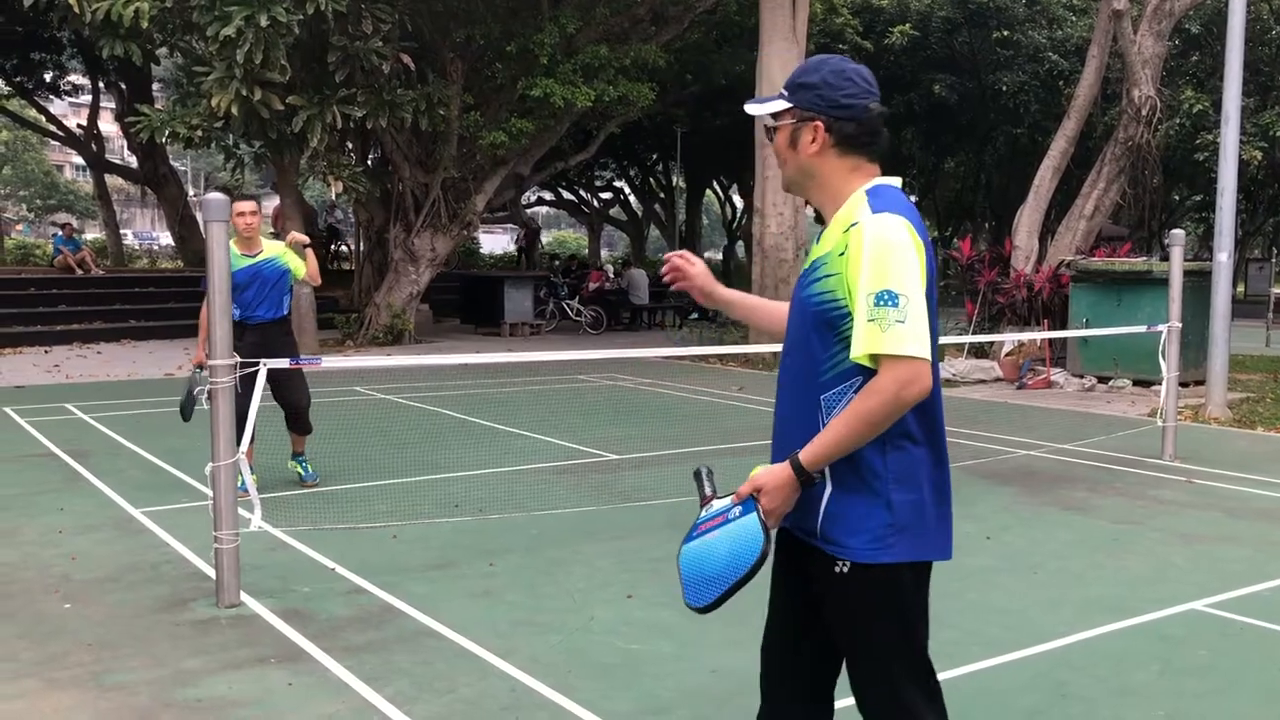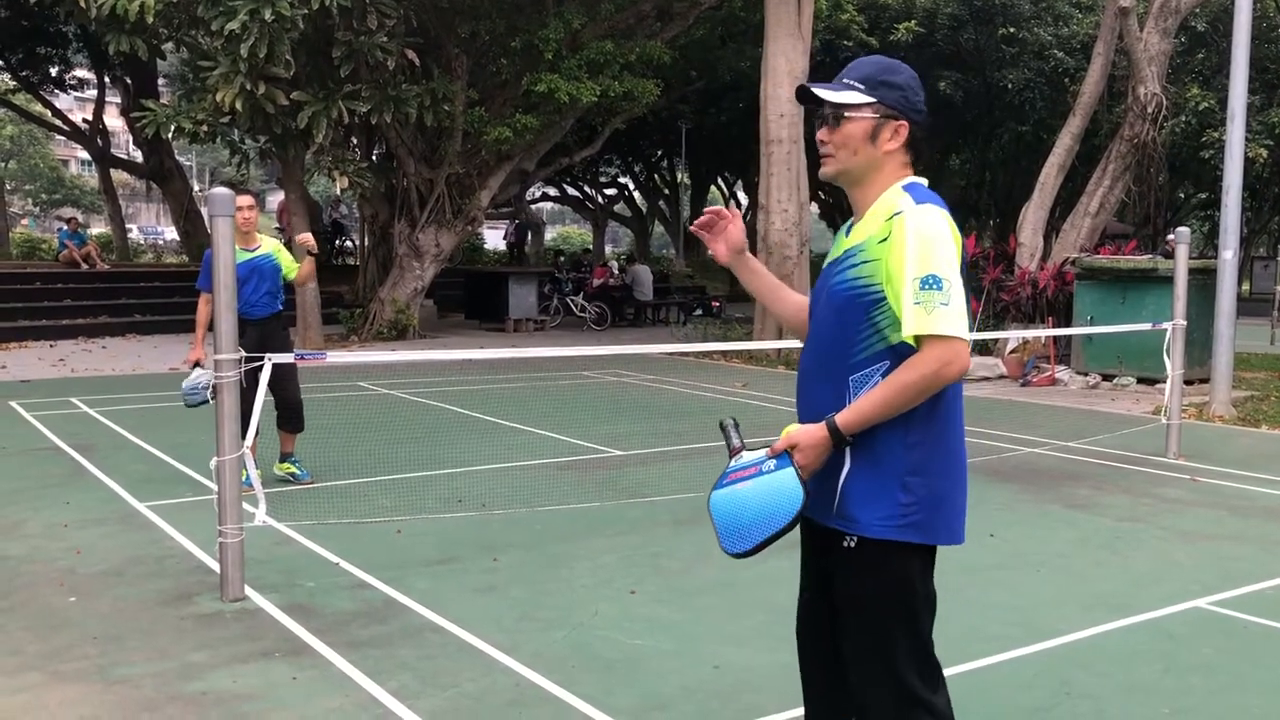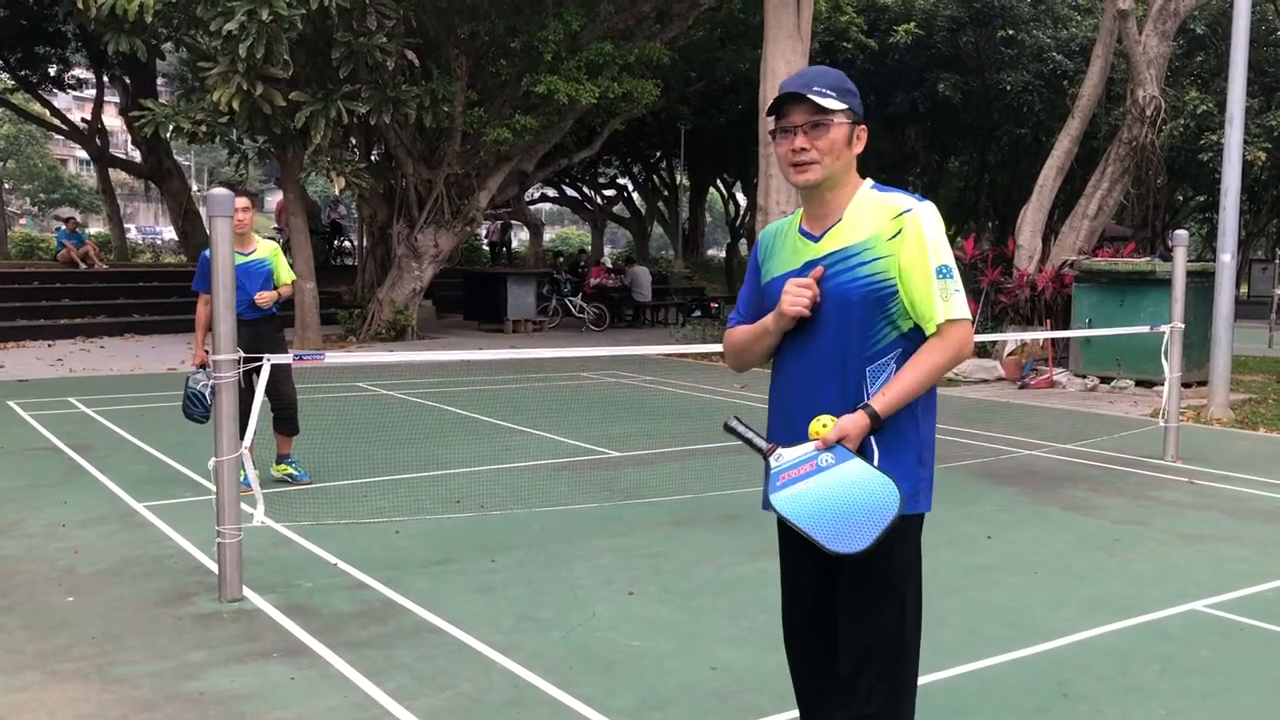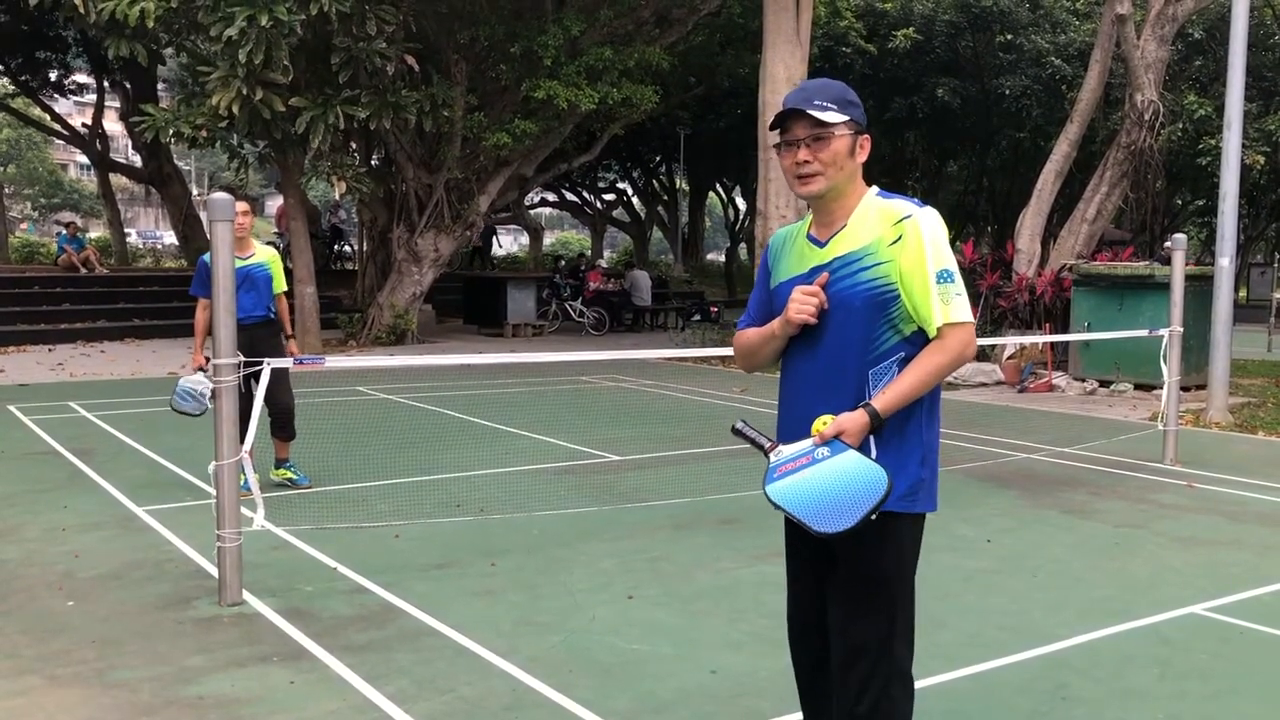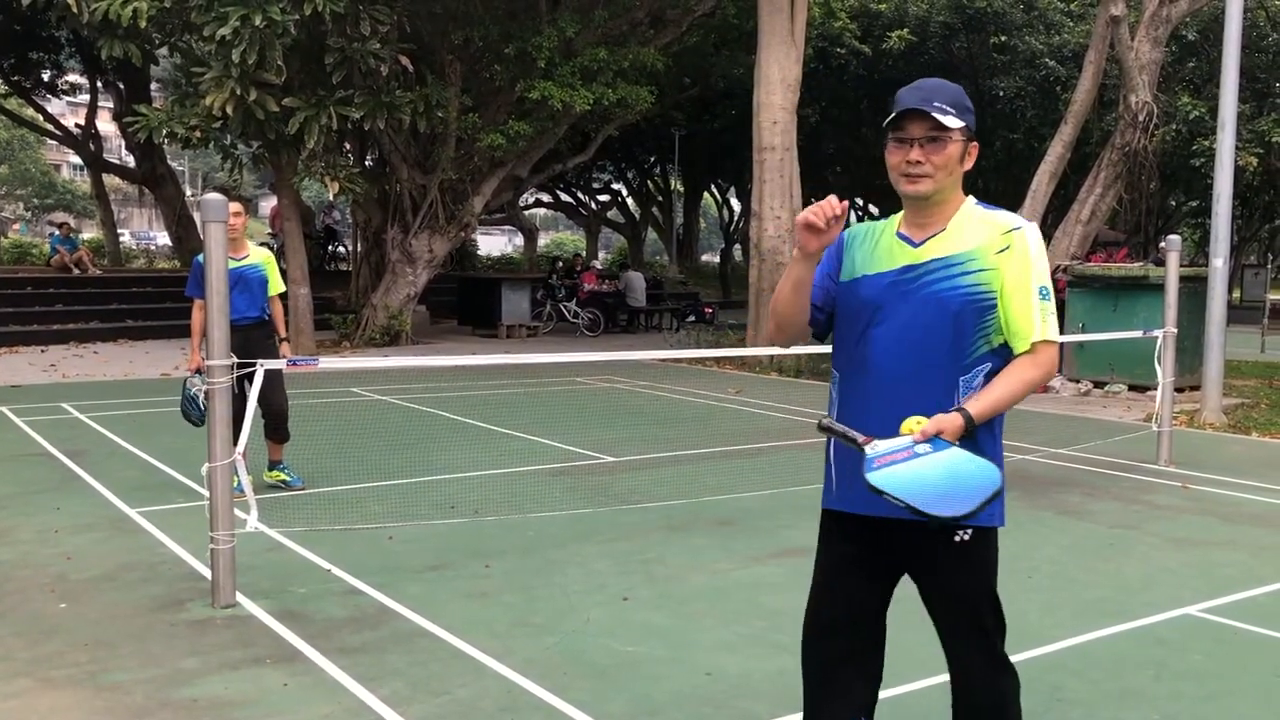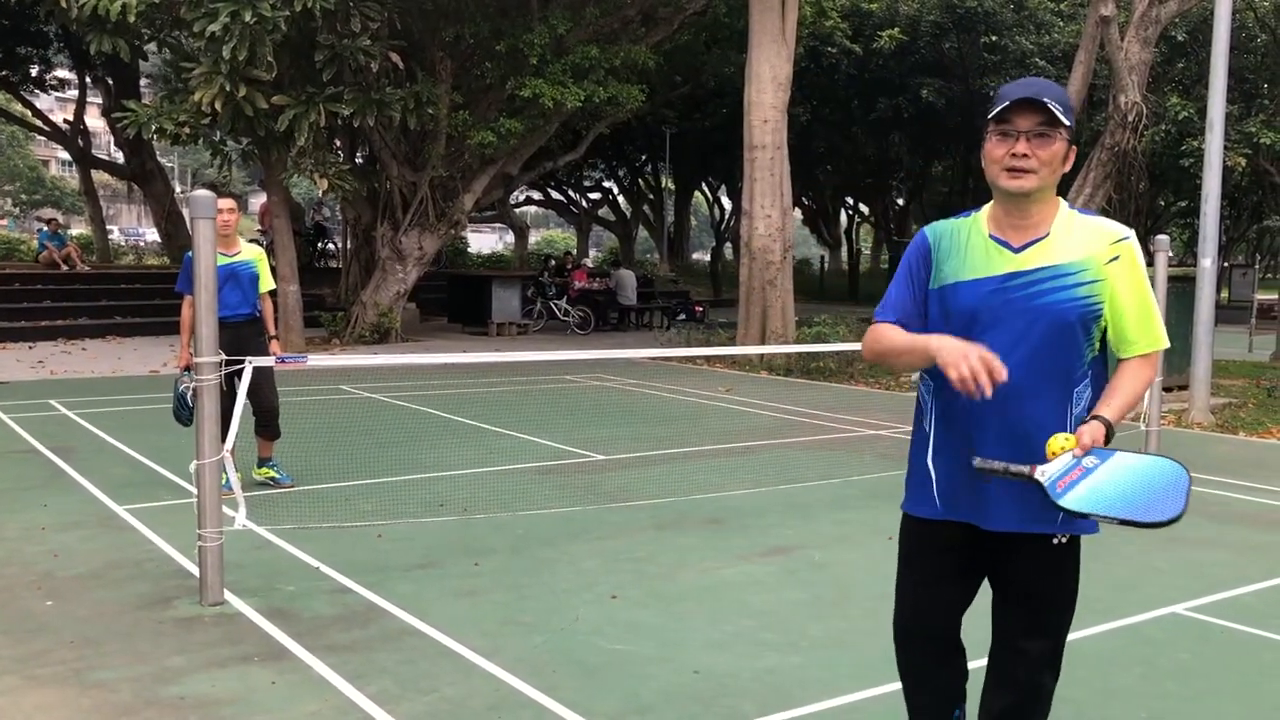
dt=0.7s
person 1, frame 1
left shoulder: (878, 228)
right shoulder: (841, 228)
left elbow: (906, 377)
left wrist: (796, 470)
right wrist: (714, 295)
left hip: (872, 522)
right hip: (818, 515)
person 1, frame 2
left shoulder: (916, 220)
right shoulder: (861, 227)
left elbow: (947, 356)
right elbow: (820, 325)
left wrist: (833, 429)
right wrist: (741, 263)
left hip: (886, 501)
right hip: (837, 495)
right knee: (825, 662)
person 1, frame 3
left shoulder: (906, 219)
right shoulder: (772, 241)
left elbow: (955, 335)
right elbow: (735, 353)
left wrist: (868, 415)
right wrist: (776, 321)
left hip: (878, 481)
left knee: (875, 658)
right knee: (810, 650)
person 1, frame 4
left shoulder: (908, 224)
right shoulder: (781, 245)
left elbow: (957, 338)
right elbow: (746, 353)
left wrist: (868, 414)
right wrist: (783, 326)
left hip: (883, 482)
left knee: (869, 655)
right knee: (813, 646)
person 1, frame 5
left shoulder: (1006, 237)
right shoulder: (855, 243)
left elbow: (1040, 353)
right elbow: (784, 333)
left wrist: (965, 416)
right wrist: (805, 255)
right hip: (855, 491)
left knee: (977, 658)
right knee: (832, 644)
person 1, frame 6
left shoulder: (1108, 246)
right shoulder: (939, 242)
left elbow: (1140, 354)
right elbow: (876, 342)
left wrist: (1101, 420)
right wrist: (938, 346)
left hip: (1044, 501)
right hip: (941, 493)
left knee: (1025, 662)
right knee: (920, 637)
person 2, frame 1
left shoulder: (281, 250)
left elbow: (314, 280)
right elbow: (210, 304)
left wrist: (307, 246)
right wrist: (201, 347)
left hip: (279, 334)
right hip: (243, 338)
left knee: (297, 401)
right knee: (241, 408)
left ankle: (299, 458)
right ankle: (247, 473)
person 2, frame 2
left shoulder: (274, 247)
right shoulder: (216, 254)
left elbow: (301, 280)
right elbow: (206, 301)
left wrist: (311, 253)
right wrist: (198, 345)
left hip: (274, 329)
right hip: (240, 333)
left knee: (290, 398)
right knee: (244, 403)
left ankle: (287, 461)
person 2, frame 3
left shoulder: (271, 249)
right shoulder: (212, 256)
left elbow: (289, 286)
right elbow: (205, 302)
left wrist: (275, 295)
right wrist: (199, 346)
left hip: (268, 330)
right hip: (233, 334)
left knee: (285, 398)
right knee: (240, 404)
left ankle: (283, 462)
right ankle: (246, 468)
person 2, frame 4
left shoulder: (270, 255)
right shoulder: (210, 261)
right elbow: (204, 308)
left wrist: (289, 337)
right wrist: (198, 351)
left hip: (266, 335)
right hip: (231, 339)
left knee: (283, 403)
right knee: (239, 409)
left ankle: (282, 466)
right ankle: (246, 472)
person 2, frame 5
left shoulder: (264, 257)
right shoulder: (205, 262)
left elbow: (275, 301)
right elbow: (199, 309)
left wrist: (283, 340)
right wrist: (195, 352)
left hip: (261, 337)
right hip: (225, 340)
left knee: (276, 406)
right knee: (232, 411)
left ankle: (276, 468)
right ankle: (239, 473)
person 2, frame 6
left shoulder: (256, 254)
right shoulder: (196, 258)
right elbow: (189, 305)
left wrist: (273, 338)
right wrist: (184, 348)
left hip: (251, 334)
right hip: (216, 337)
left knee: (267, 403)
right knee: (221, 409)
left ankle: (265, 466)
right ankle: (227, 470)
